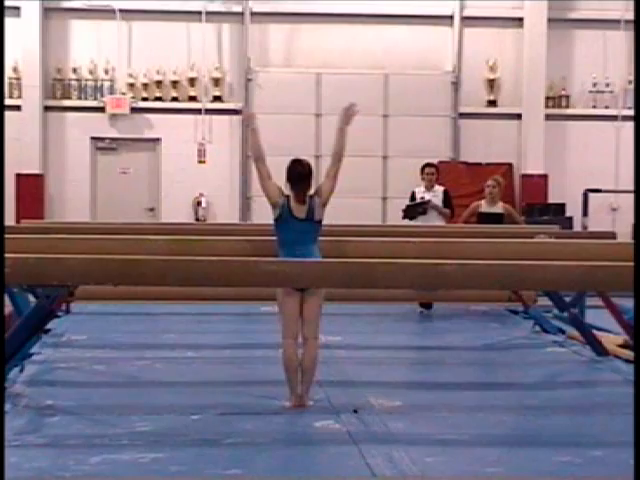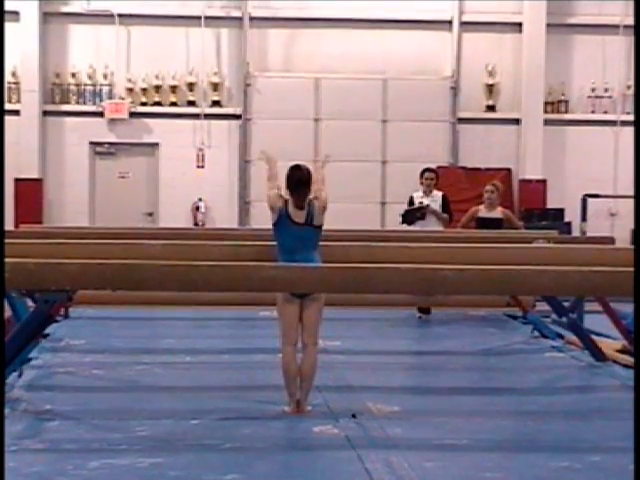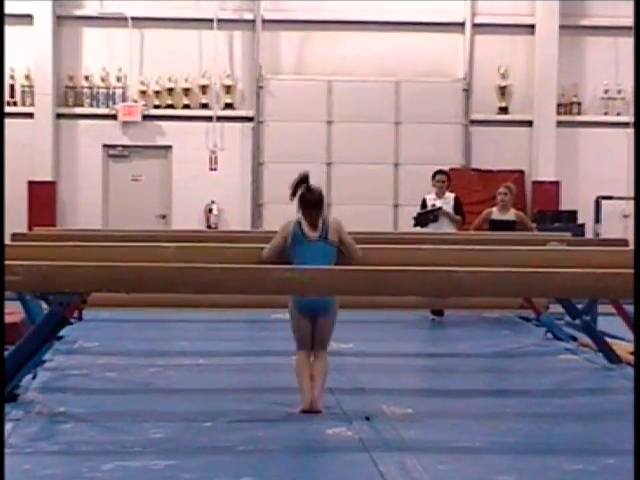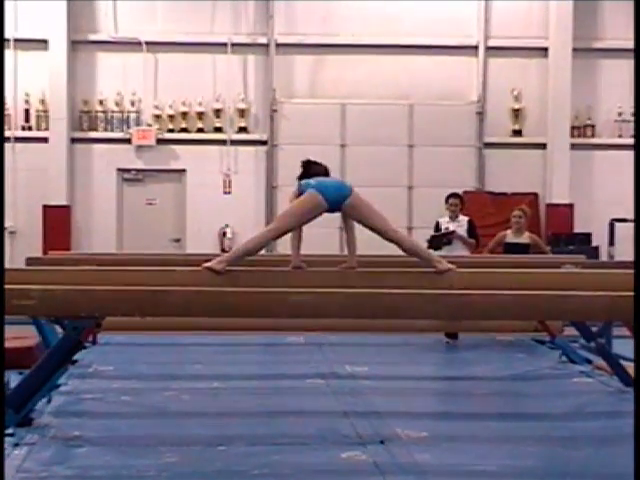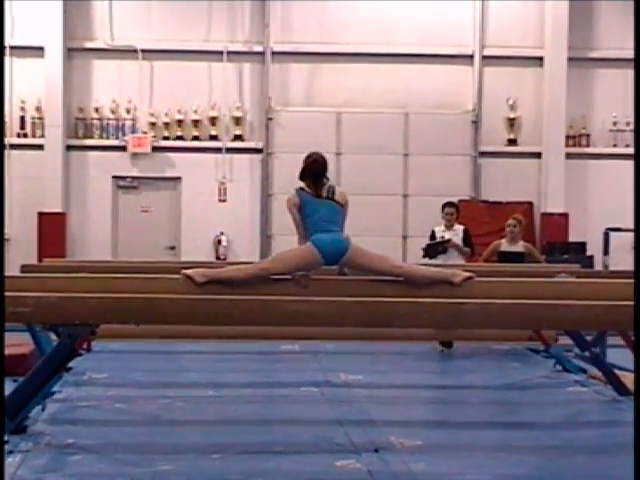
dt=1s
person 1, frame 1
left shoulder: (279, 203)
right shoulder: (319, 203)
left elbow: (259, 163)
right elbow: (336, 162)
left wrist: (253, 129)
right wrist: (342, 126)
left knee: (290, 338)
right knee: (311, 337)
left ankle: (294, 396)
right ankle: (304, 395)
person 1, frame 2
left shoulder: (277, 206)
right shoulder: (319, 207)
left elbow: (273, 185)
right elbow: (319, 187)
left wrist: (271, 165)
right wrist: (319, 169)
left knee: (289, 345)
right knee: (310, 345)
left ankle: (292, 402)
right ankle: (303, 401)
person 1, frame 3
left shoulder: (291, 226)
right shoulder: (334, 225)
left elbow: (267, 257)
right elbow: (355, 256)
left hip: (301, 297)
right hip: (326, 298)
left knee: (303, 350)
right knee: (320, 350)
left ankle: (307, 398)
right ankle: (317, 398)
person 1, frame 4
left shoulder: (299, 189)
right shoulder: (337, 182)
left elbow: (295, 227)
right elbow: (349, 226)
left wrist: (296, 259)
right wrist: (352, 260)
left hip: (319, 196)
right hip: (344, 191)
left knee: (271, 231)
right knee: (393, 233)
left ankle: (223, 261)
right ankle: (437, 261)
person 1, frame 5
left shoulder: (295, 198)
right shoulder: (340, 195)
left elbow: (302, 235)
left wrist: (303, 267)
left hip: (318, 247)
right hip: (342, 245)
left knee: (262, 268)
right knee: (396, 268)
left ankle: (204, 274)
right ankle: (452, 274)
person 2, frame 1
left shoulder: (443, 192)
right shoulder: (415, 193)
left elbow: (450, 214)
right elbow: (410, 215)
left wrist: (435, 206)
right wrist: (419, 209)
right ankle: (424, 301)
person 2, frame 2
left shoulder: (441, 196)
right shoulder: (413, 197)
left elbow: (448, 219)
right elbow: (408, 220)
left wrist: (434, 211)
right wrist: (417, 214)
left ankle: (424, 307)
right ankle: (422, 307)
person 2, frame 3
left shoulder: (454, 198)
right shoulder: (426, 199)
left elbow: (461, 221)
right elbow: (421, 223)
left wrist: (446, 214)
right wrist: (429, 216)
left ankle: (438, 309)
right ankle: (436, 310)
person 2, frame 4
left shoulder: (468, 222)
right shoulder: (440, 223)
left elbow: (475, 244)
right elbow: (435, 246)
left wrist: (460, 237)
right wrist: (442, 240)
left ankle: (452, 332)
right ankle: (450, 332)
person 2, frame 5
left shoulder: (463, 231)
right shoulder: (435, 231)
left elbow: (470, 253)
right elbow: (429, 254)
left wrist: (456, 245)
right wrist: (438, 248)
left ankle: (446, 340)
right ankle: (444, 340)
